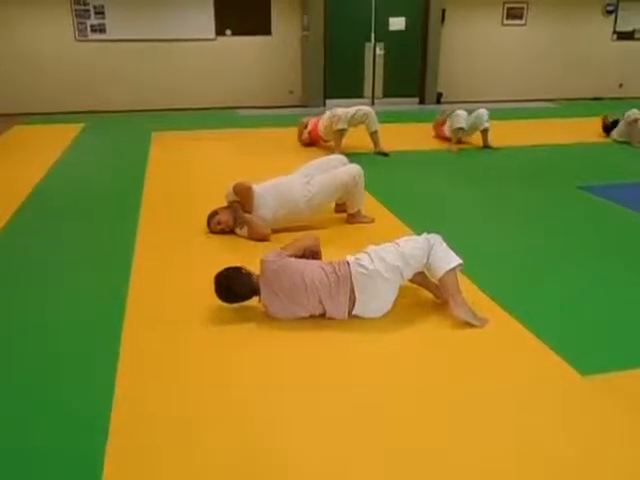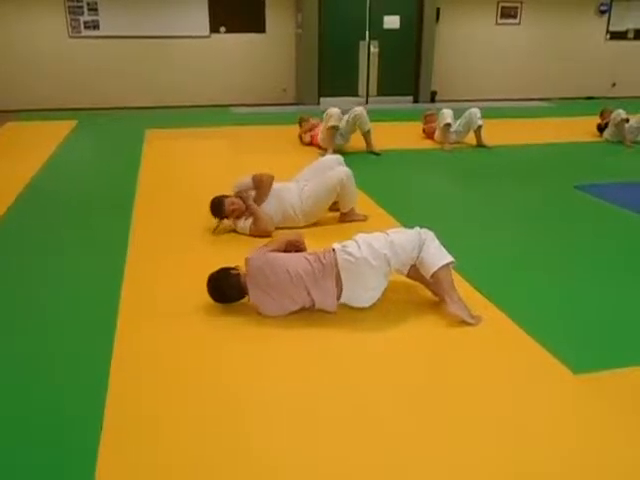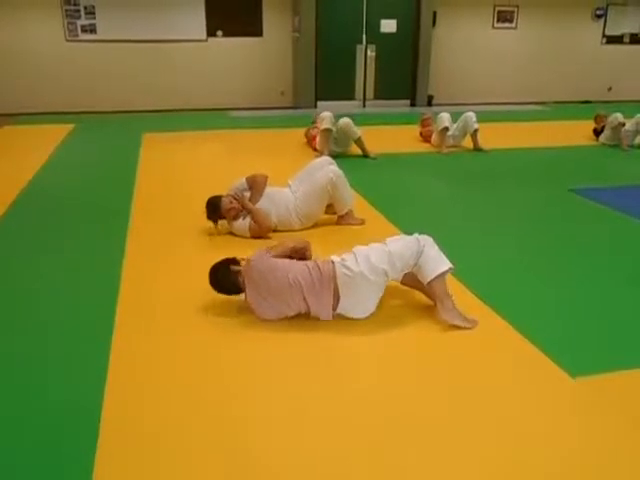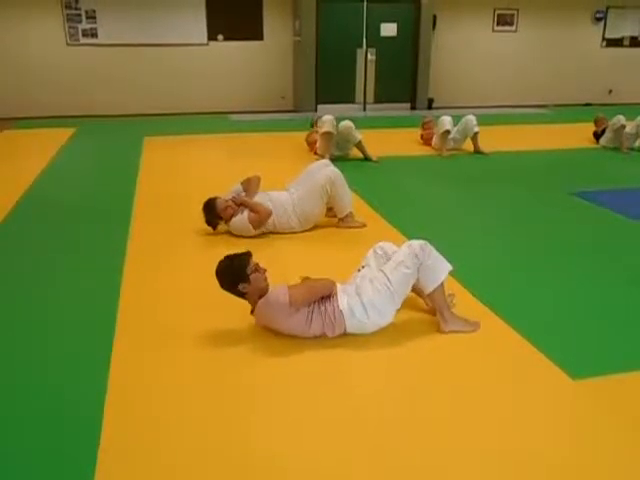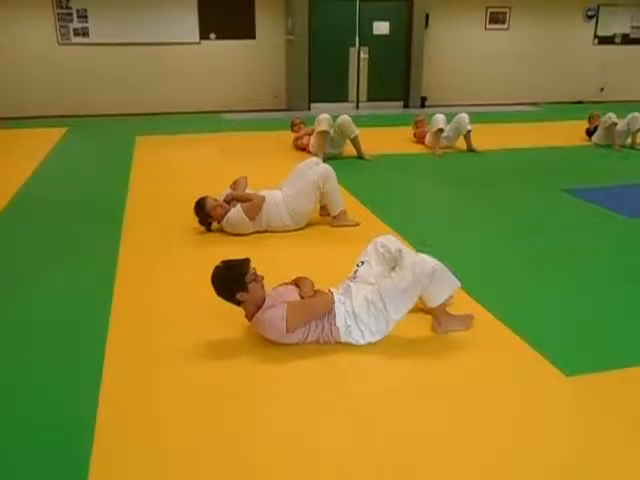
dt=0.5s
person 1, frame 1
left shoulder: (273, 310)
right shoulder: (270, 265)
right elbow: (312, 240)
left hip: (363, 306)
right hip: (361, 276)
left knee: (403, 262)
right knee: (431, 242)
left ankle: (443, 295)
right ankle: (456, 301)
person 1, frame 2
left shoulder: (263, 307)
right shoulder: (256, 262)
right elbow: (295, 238)
left hip: (354, 294)
right hip: (349, 262)
left knee: (403, 252)
right knee: (422, 238)
left ankle: (441, 291)
right ankle: (452, 299)
person 1, frame 3
left shoulder: (259, 308)
right shoulder: (255, 266)
right elbow: (302, 245)
left hip: (349, 304)
right hip: (345, 274)
left knee: (394, 260)
right knee: (421, 243)
left ankle: (435, 294)
right ankle: (446, 306)
person 1, frame 4
left shoulder: (262, 309)
right shoulder: (272, 303)
right elbow: (327, 286)
left wrist: (307, 286)
right wrist: (312, 284)
left hip: (349, 298)
right hip: (361, 310)
left knee: (384, 249)
right knee: (419, 249)
left ankle: (431, 299)
right ankle: (447, 317)
person 1, frame 5
left shoulder: (264, 302)
right shoulder: (271, 321)
left elbow: (302, 282)
right elbow: (325, 303)
left wrist: (303, 289)
right wrist: (312, 293)
left hip: (348, 297)
right hip: (359, 322)
left knee: (385, 244)
right knee: (424, 266)
left ankle: (429, 300)
right ankle: (442, 320)
person 2, frame 1
left shoulder: (232, 197)
right shoulder: (243, 228)
right elbow: (265, 233)
right wrist: (245, 215)
left hip: (296, 181)
right hip: (306, 198)
left knee: (340, 160)
right knee: (355, 172)
left ankle: (341, 204)
right ankle: (354, 214)
person 2, frame 2
left shoulder: (239, 190)
right shoulder: (242, 224)
left elbow: (267, 178)
right elbow: (267, 229)
left wrist: (256, 202)
right wrist: (252, 206)
left hip: (297, 187)
right hip: (303, 208)
left knee: (335, 160)
right knee: (343, 174)
left ankle: (336, 202)
right ankle: (348, 213)
person 2, frame 3
left shoulder: (235, 192)
right shoulder: (238, 225)
left elbow: (261, 178)
right elbow: (267, 226)
left wrist: (251, 202)
right wrist: (248, 206)
left hip: (292, 192)
right hip: (299, 212)
left knee: (325, 162)
right knee: (333, 174)
left ankle: (332, 205)
right ankle: (345, 215)
person 2, frame 4
left shoulder: (233, 197)
right shoulder: (237, 224)
left elbow: (255, 179)
right elbow: (266, 213)
left wrist: (247, 199)
right wrist: (245, 202)
left hip: (291, 197)
right hip: (298, 214)
left knee: (324, 165)
right knee: (332, 175)
left ankle: (332, 208)
right ankle: (345, 218)
person 2, frame 5
left shoulder: (226, 201)
right shoulder: (232, 221)
left elbow: (242, 180)
right elbow: (259, 199)
left wrist: (235, 195)
right wrist: (237, 196)
left hip: (283, 197)
right hip: (291, 212)
left knee: (314, 162)
right knee: (325, 171)
left ankle: (325, 207)
right ankle: (338, 216)
